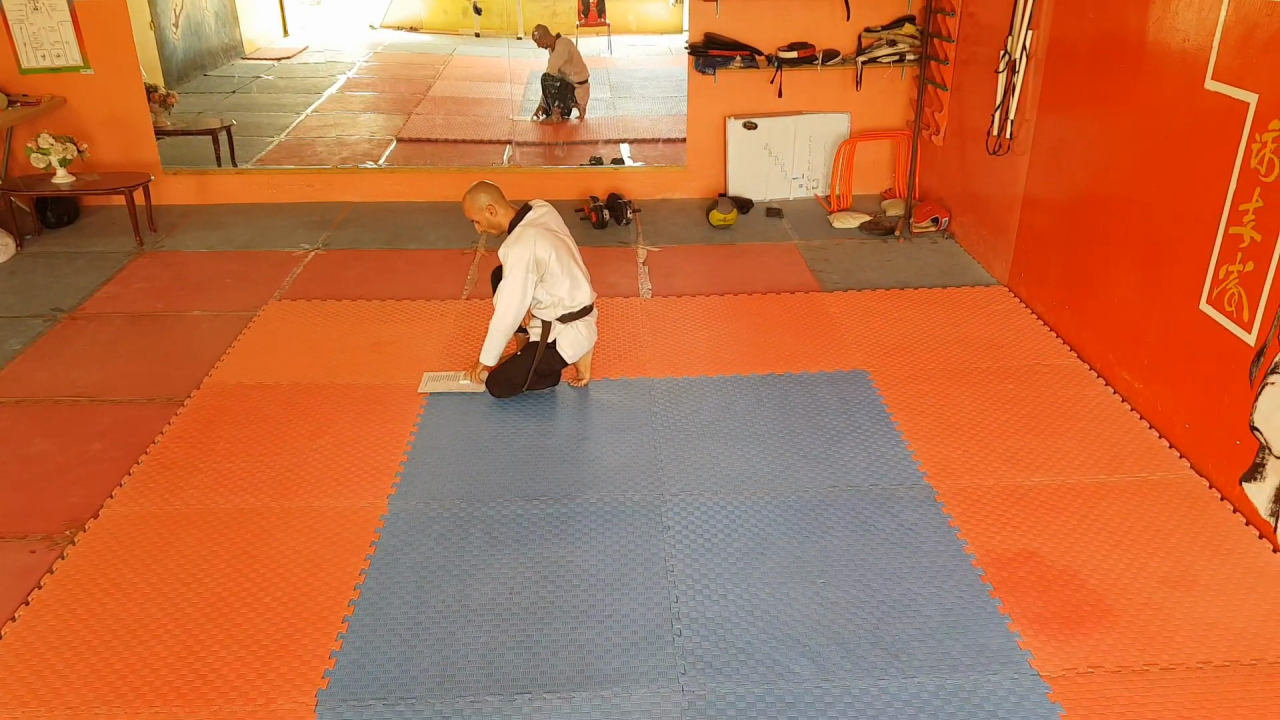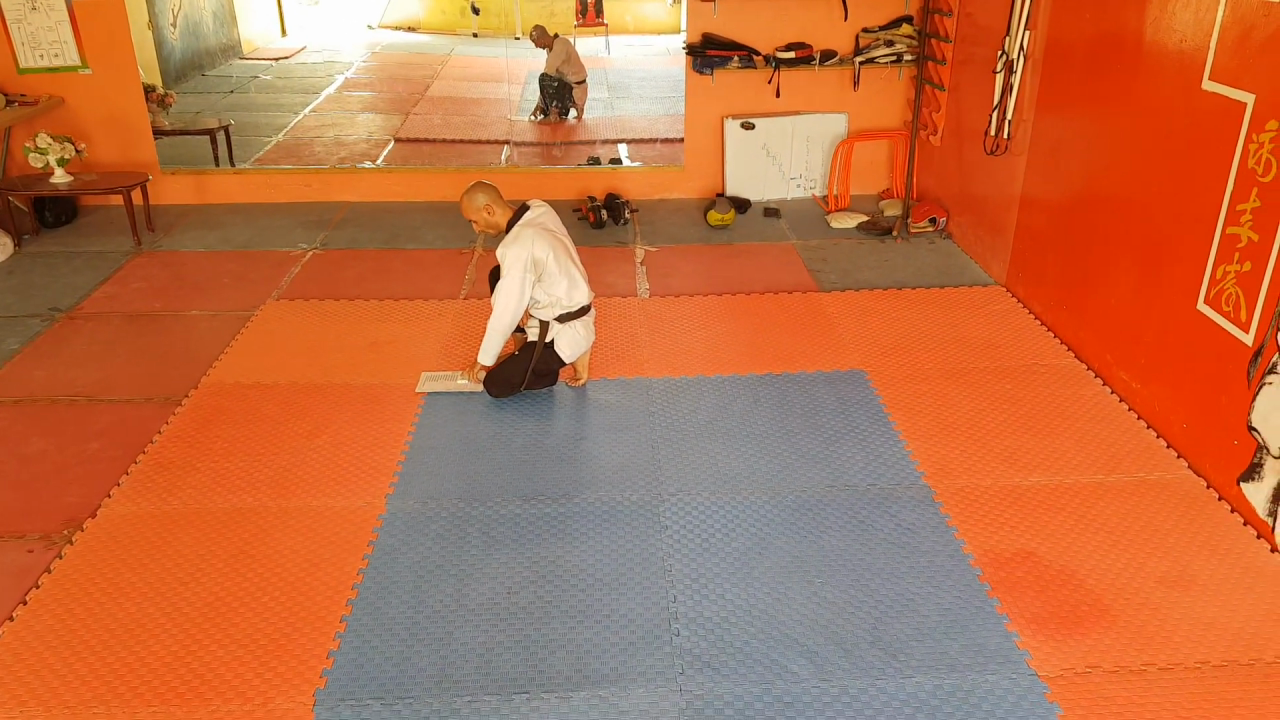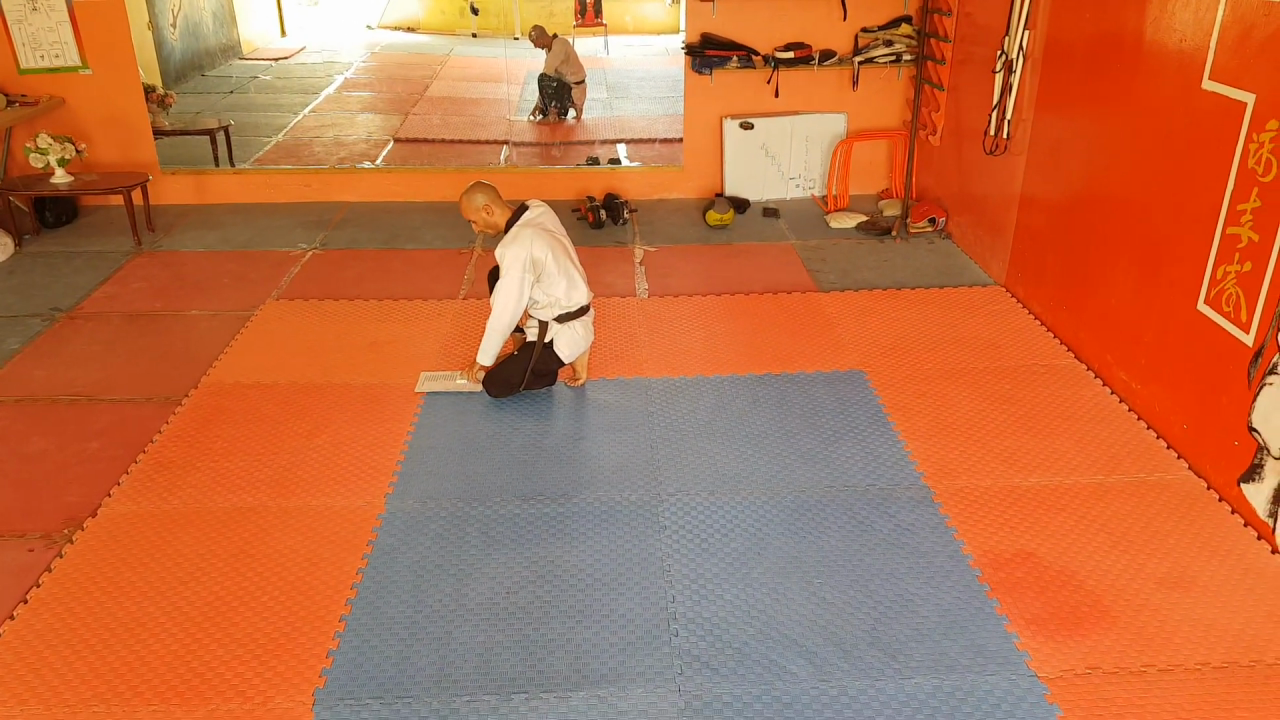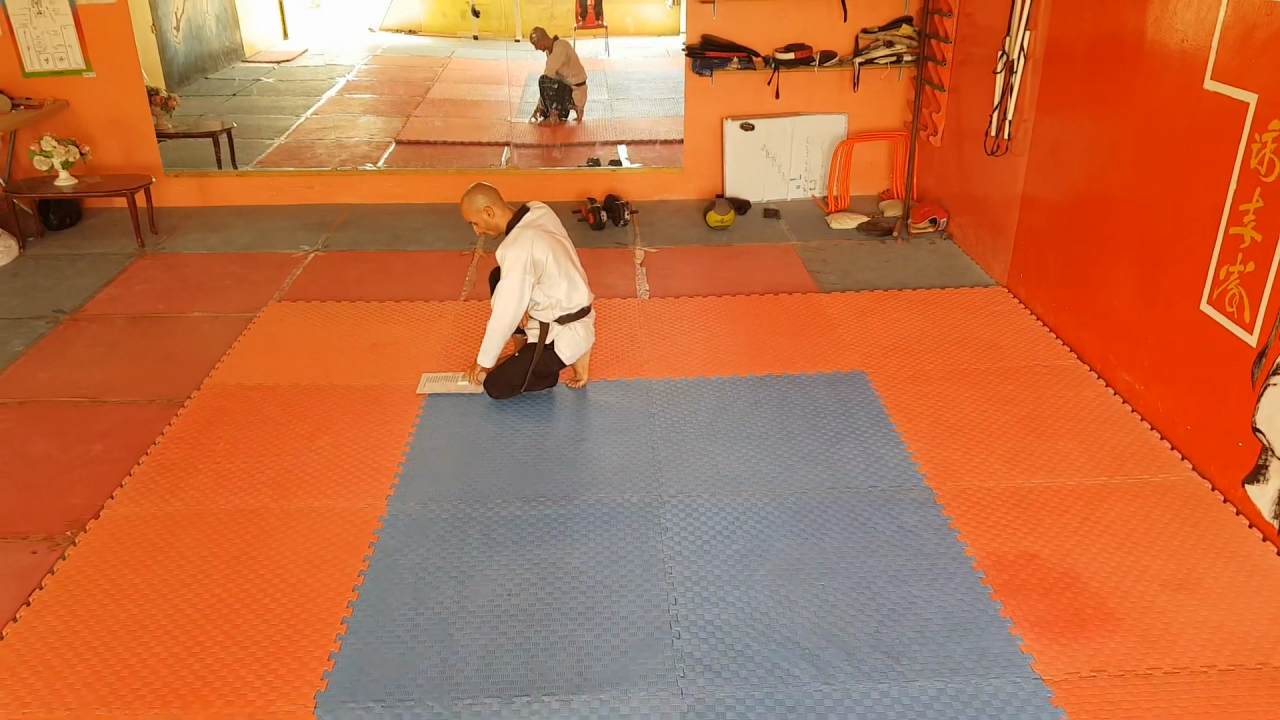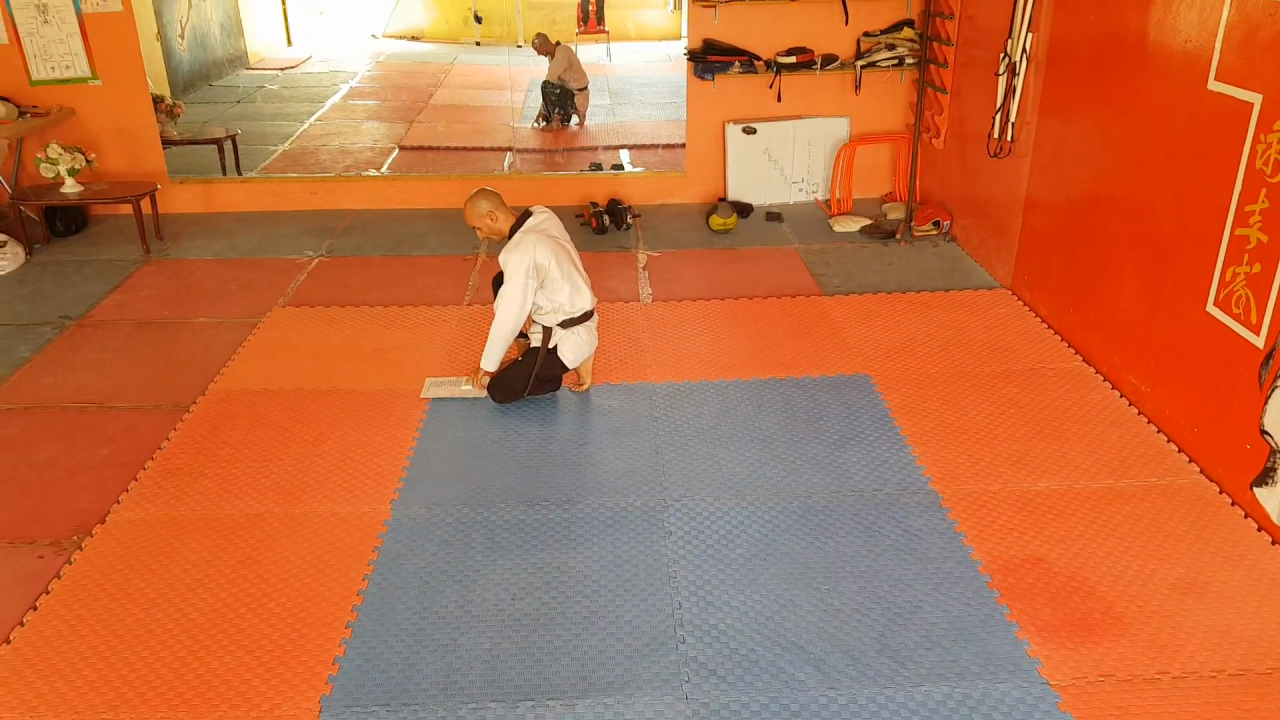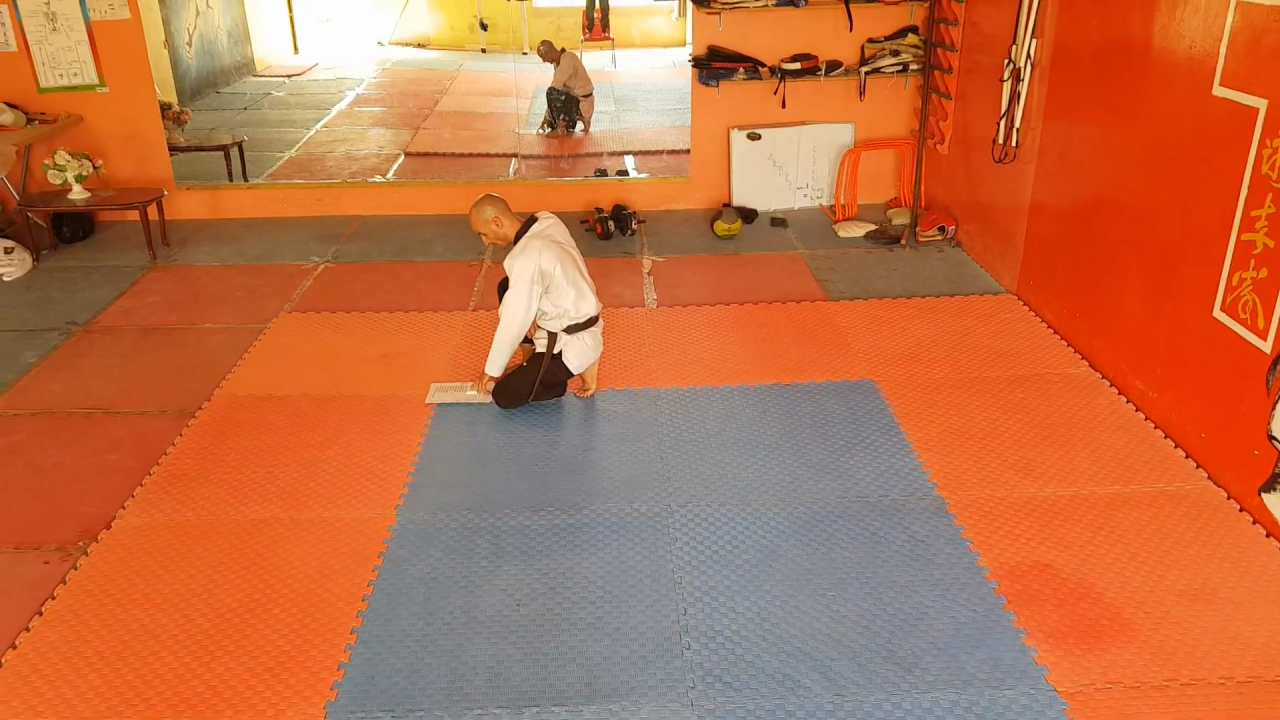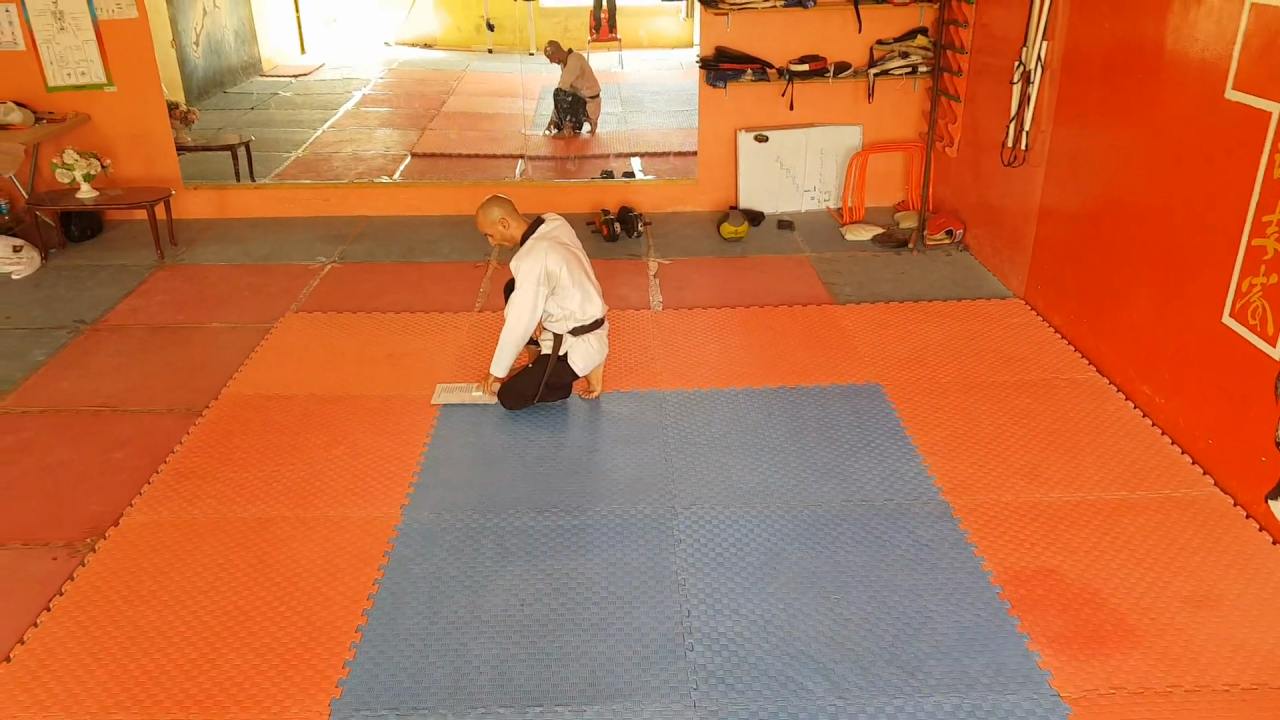
dt=0.1s
person 1, frame 1
left shoulder: (521, 248)
right shoulder: (541, 209)
left elbow: (507, 314)
left wrist: (485, 360)
right wrist: (524, 301)
left hip: (568, 333)
right hip: (573, 307)
left knee: (498, 386)
right knee: (501, 277)
left ankle: (573, 354)
right ankle: (525, 349)
person 1, frame 2
left shoulder: (518, 247)
right shoulder: (539, 209)
left elbow: (505, 314)
left wrist: (483, 360)
right wrist: (521, 300)
left hip: (565, 332)
right hip: (569, 304)
left knee: (495, 385)
right knee: (499, 277)
left ankle: (571, 354)
right ankle: (523, 350)
person 1, frame 3
left shoulder: (517, 248)
right shoulder: (538, 209)
left elbow: (504, 314)
left wrist: (482, 360)
right wrist: (519, 300)
left hip: (564, 332)
right hip: (568, 305)
left knee: (494, 385)
right knee: (498, 277)
left ankle: (569, 354)
right ankle: (522, 349)
person 1, frame 4
left shoulder: (518, 249)
right shoulder: (539, 211)
left elbow: (504, 316)
left wrist: (483, 362)
right wrist: (520, 302)
left hip: (565, 333)
right hip: (569, 306)
left knee: (496, 387)
right knee: (499, 279)
left ankle: (571, 356)
right ankle: (523, 351)
person 1, frame 5
left shoulder: (521, 253)
right shoulder: (542, 215)
left elbow: (507, 320)
left wrist: (486, 366)
right wrist: (523, 307)
left hip: (569, 337)
right hip: (573, 310)
left knee: (499, 391)
right knee: (502, 283)
left ankle: (573, 359)
right ankle: (527, 356)
person 1, frame 6
left shoulder: (525, 259)
right shoulder: (547, 221)
left elbow: (511, 325)
left wrist: (490, 371)
right wrist: (529, 313)
left hip: (574, 343)
right hip: (578, 314)
left knee: (504, 396)
right knee: (507, 289)
left ankle: (579, 365)
right ankle: (532, 362)
person 1, frame 7
left shoulder: (532, 260)
right shoulder: (554, 222)
left elbow: (517, 326)
left wrist: (496, 372)
right wrist: (535, 314)
left hip: (580, 345)
right hip: (584, 317)
left knee: (509, 397)
right knee: (513, 291)
left ankle: (584, 367)
right ankle: (538, 362)
